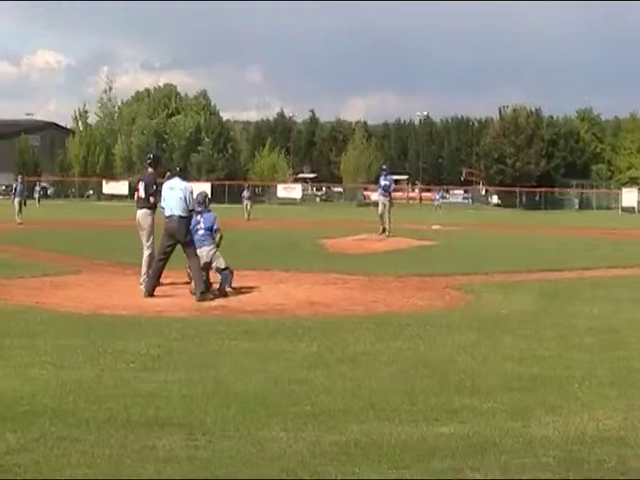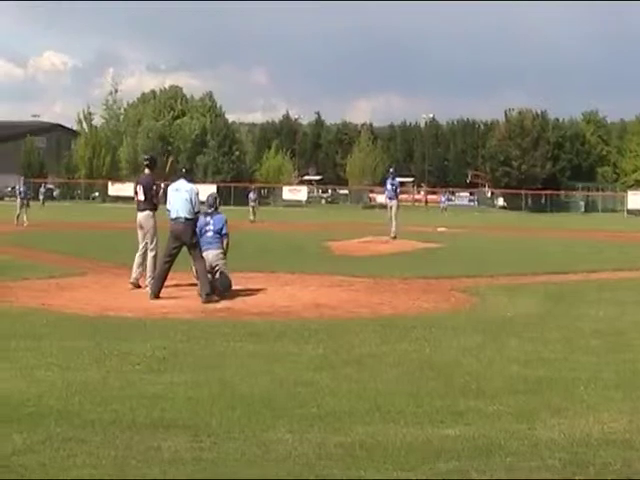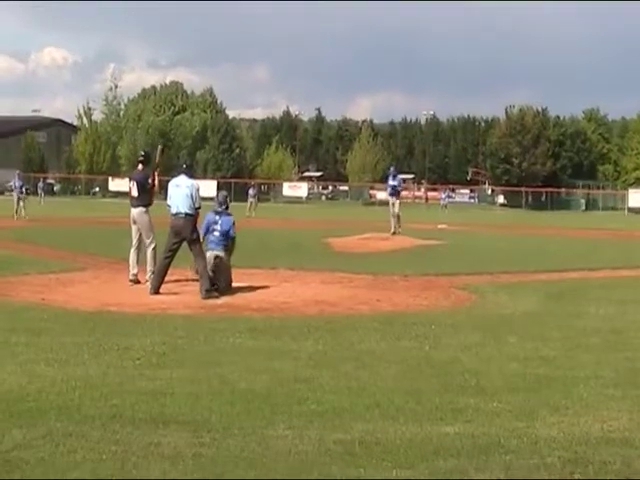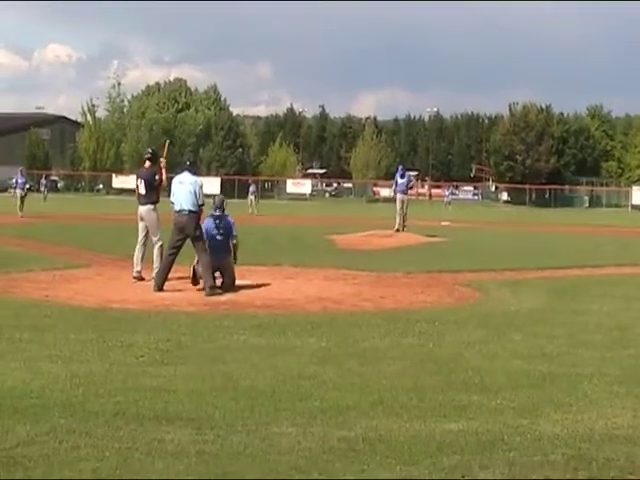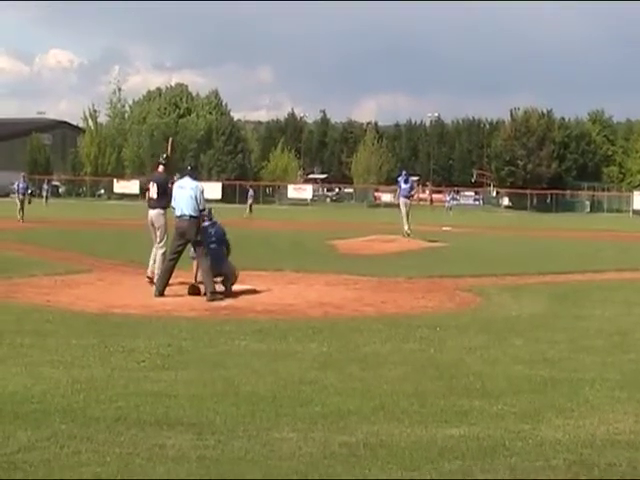
dt=0.4s
person 1, frame 1
left shoulder: (165, 185)
right shoulder: (186, 186)
left elbow: (163, 206)
right elbow: (191, 210)
left wrist: (169, 217)
right wrist: (188, 223)
left hip: (168, 223)
right hip: (181, 223)
left knee: (161, 257)
right knee: (193, 257)
left ankle: (148, 289)
right ankle: (200, 292)
person 1, frame 2
left shoulder: (171, 187)
right shoulder: (192, 188)
left elbow: (168, 208)
right elbow: (196, 212)
left wrist: (174, 219)
right wrist: (193, 225)
left hip: (174, 225)
right hip: (187, 225)
left knee: (167, 259)
right knee: (198, 260)
left ankle: (154, 292)
right ankle: (206, 294)
person 1, frame 3
left shoulder: (171, 183)
right shoulder: (192, 184)
left elbow: (169, 204)
right elbow: (197, 207)
left wrist: (175, 214)
left hip: (174, 221)
right hip: (188, 221)
left knee: (167, 254)
right knee: (199, 255)
left ankle: (154, 287)
right ankle: (206, 290)
person 1, frame 4
left shoulder: (175, 180)
right shoulder: (196, 181)
left elbow: (172, 201)
right elbow: (200, 204)
left wrist: (179, 211)
right wrist: (197, 218)
left hip: (178, 217)
right hip: (191, 218)
left knee: (171, 252)
right knee: (202, 252)
left ankle: (158, 284)
right ankle: (209, 287)
person 1, frame 5
left shoulder: (176, 185)
right shoulder: (197, 186)
left elbow: (173, 206)
right elbow: (202, 209)
right wrist: (198, 222)
left hip: (179, 222)
right hip: (192, 223)
left knee: (172, 257)
right knee: (202, 257)
left ankle: (159, 289)
right ankle: (210, 292)
person 2, frame 1
left shoulder: (141, 177)
right shoulder: (152, 178)
left elbow: (135, 197)
right elbow: (152, 200)
right wrist: (158, 196)
left hip: (138, 212)
right hip: (147, 213)
left knee: (147, 246)
right knee: (148, 247)
left ankle: (149, 276)
right ankle: (144, 280)
person 2, frame 2
left shoulder: (139, 179)
right shoulder: (151, 179)
left elbow: (136, 199)
right elbow: (155, 200)
left hip: (139, 214)
right hip: (148, 214)
left knee: (142, 248)
right knee: (151, 249)
left ankle: (134, 278)
right ankle: (150, 281)
person 2, frame 3
left shoulder: (132, 175)
right shoulder: (145, 174)
left elbow: (131, 193)
right elbow: (154, 189)
right wrist: (155, 177)
left hip: (133, 210)
right hip: (142, 210)
left knee: (135, 244)
right knee: (150, 244)
left ankle: (133, 276)
right ankle: (150, 275)
person 2, frame 4
left shoulder: (139, 173)
right shoulder: (153, 172)
left elbow: (137, 191)
right elbow: (163, 183)
right wrist: (163, 168)
left hip: (140, 208)
right hip: (150, 208)
left knee: (141, 242)
right knee: (157, 242)
left ankle: (136, 272)
right ankle: (156, 273)
person 2, frame 5
left shoulder: (151, 177)
right shoulder: (165, 178)
left elbow: (147, 197)
right elbow: (172, 195)
left hip: (150, 212)
right hip: (160, 212)
left knee: (156, 245)
right knee: (161, 247)
left ankle: (150, 272)
right ankle: (158, 278)
